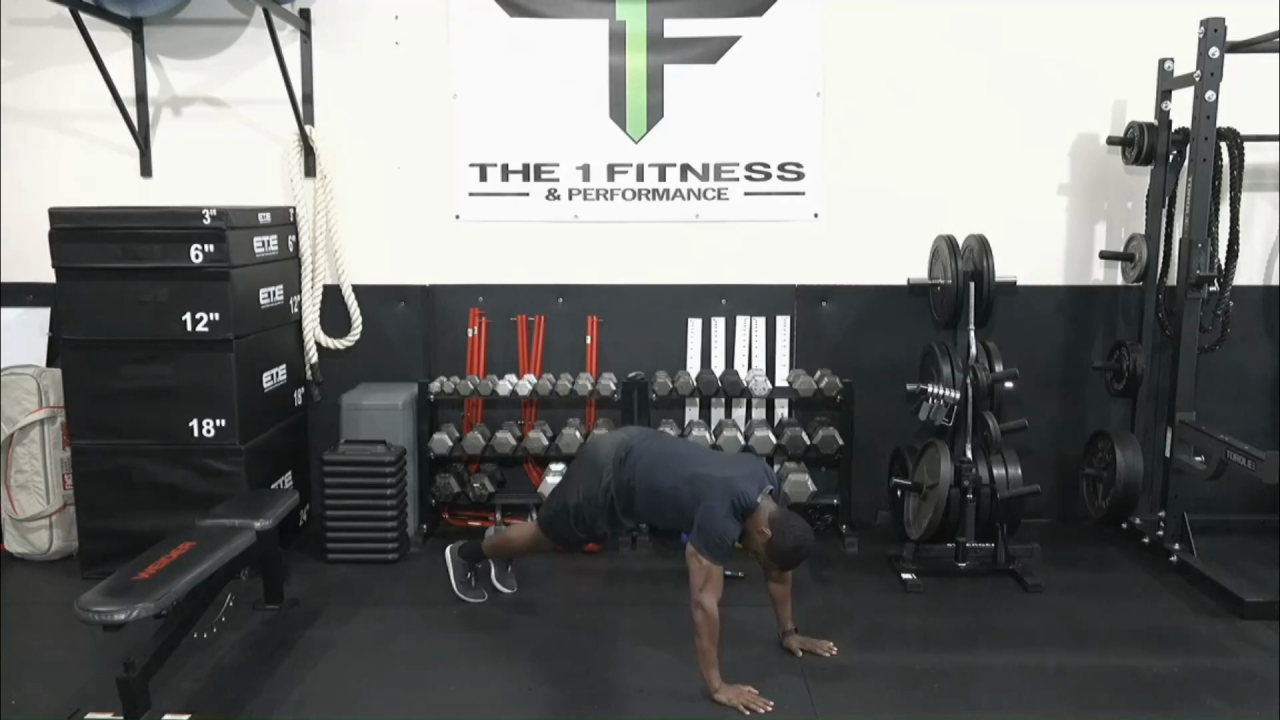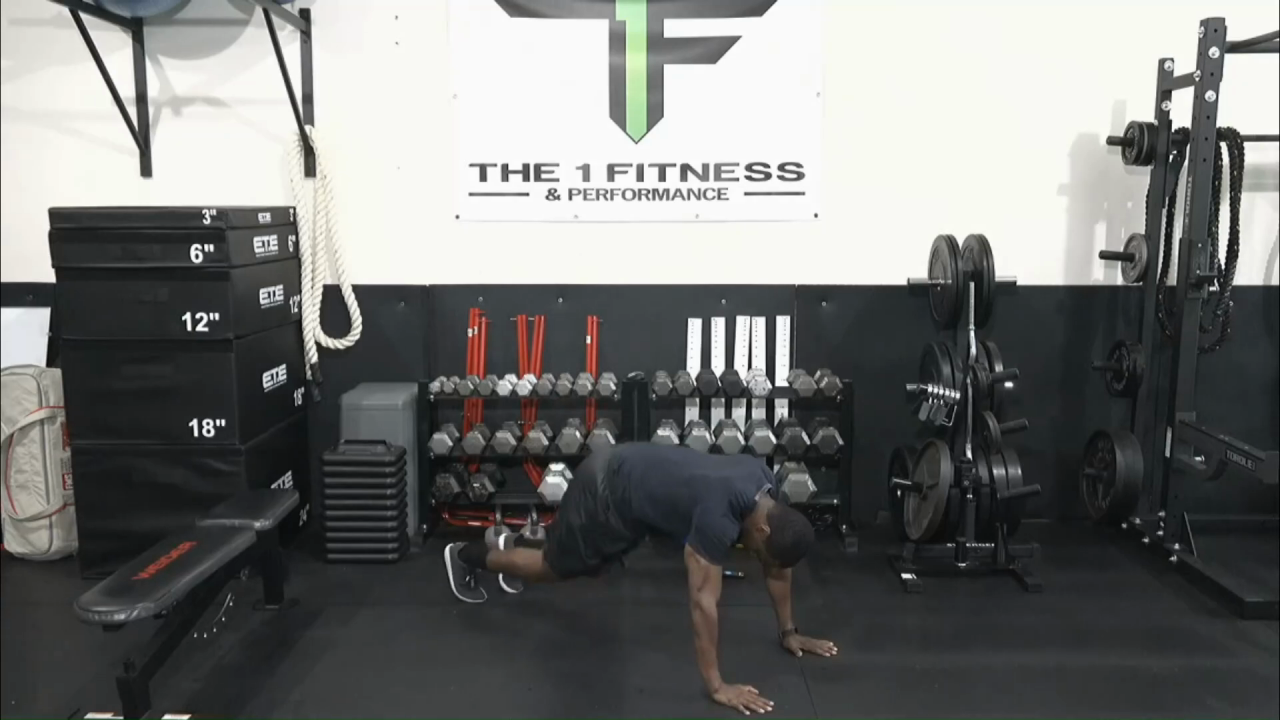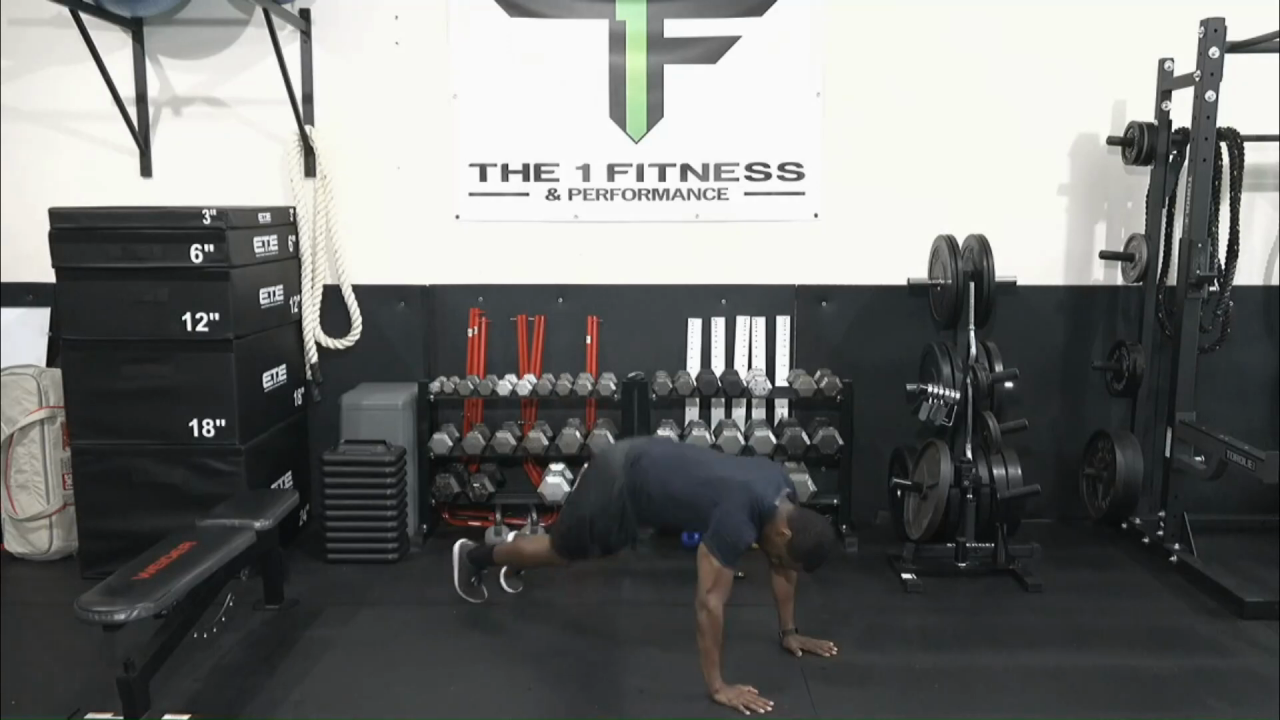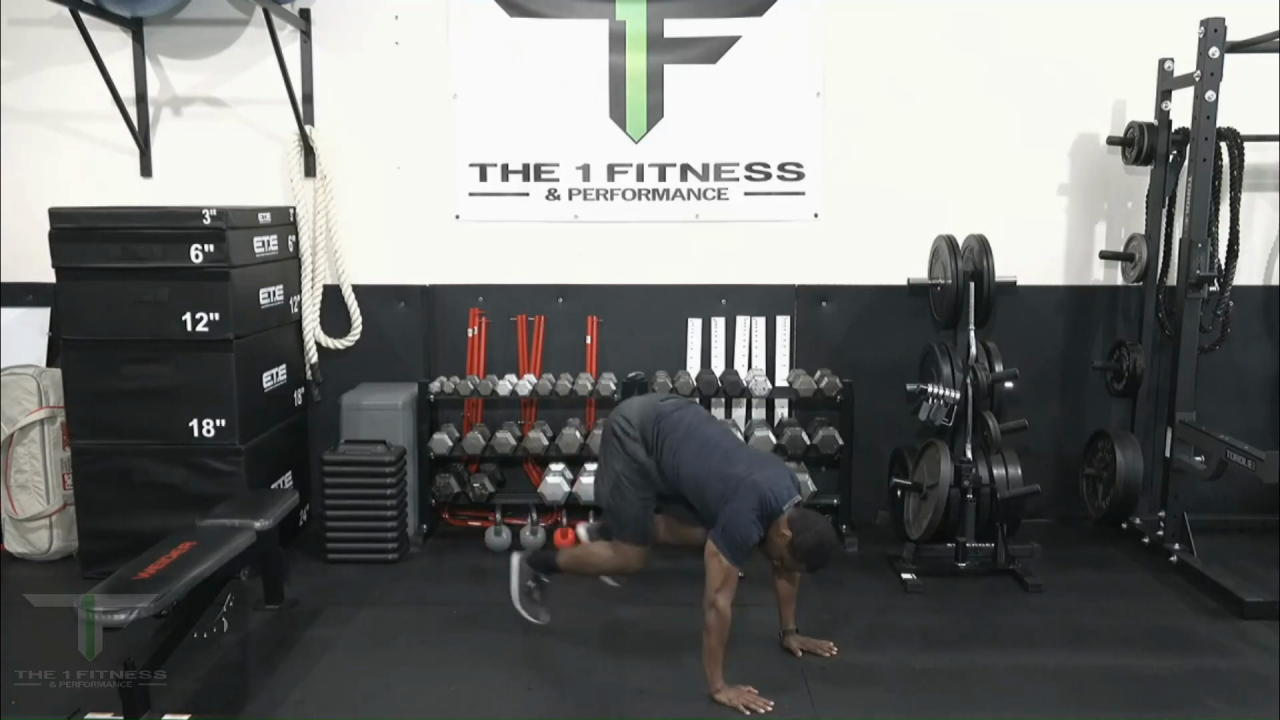
dt=0.2s
person 1, frame 1
left shoulder: (768, 488)
right shoulder: (721, 515)
left elbow: (777, 567)
right elbow: (704, 599)
left wrist: (789, 632)
right wrist: (717, 686)
left hip: (635, 450)
right hip: (609, 471)
left knee: (558, 532)
right knee: (549, 532)
left ankle: (500, 553)
right ankle: (466, 553)
person 1, frame 2
left shoulder: (766, 489)
right shoulder: (719, 515)
left elbow: (777, 566)
right elbow: (703, 599)
left wrist: (789, 632)
right wrist: (717, 686)
left hip: (630, 471)
right hip: (606, 490)
left knee: (585, 564)
right knee: (556, 567)
left ankle: (518, 546)
right ankle: (465, 556)
person 1, frame 3
left shoulder: (782, 493)
right shoulder: (737, 517)
left elbow: (782, 568)
right elbow: (709, 601)
left wrist: (790, 632)
right wrist: (718, 687)
left hip: (641, 465)
right hip: (619, 481)
left knee: (578, 545)
right knee: (563, 548)
left ankle: (524, 545)
right ankle: (473, 555)
person 1, frame 4
left shoulder: (789, 498)
right shoulder: (746, 515)
left elbow: (785, 569)
right elbow: (719, 597)
left wrist: (789, 632)
right wrist: (718, 687)
left hip: (669, 415)
right hip: (637, 428)
left knee: (696, 533)
right knee: (629, 558)
left ankle: (602, 531)
right ankle: (537, 566)
